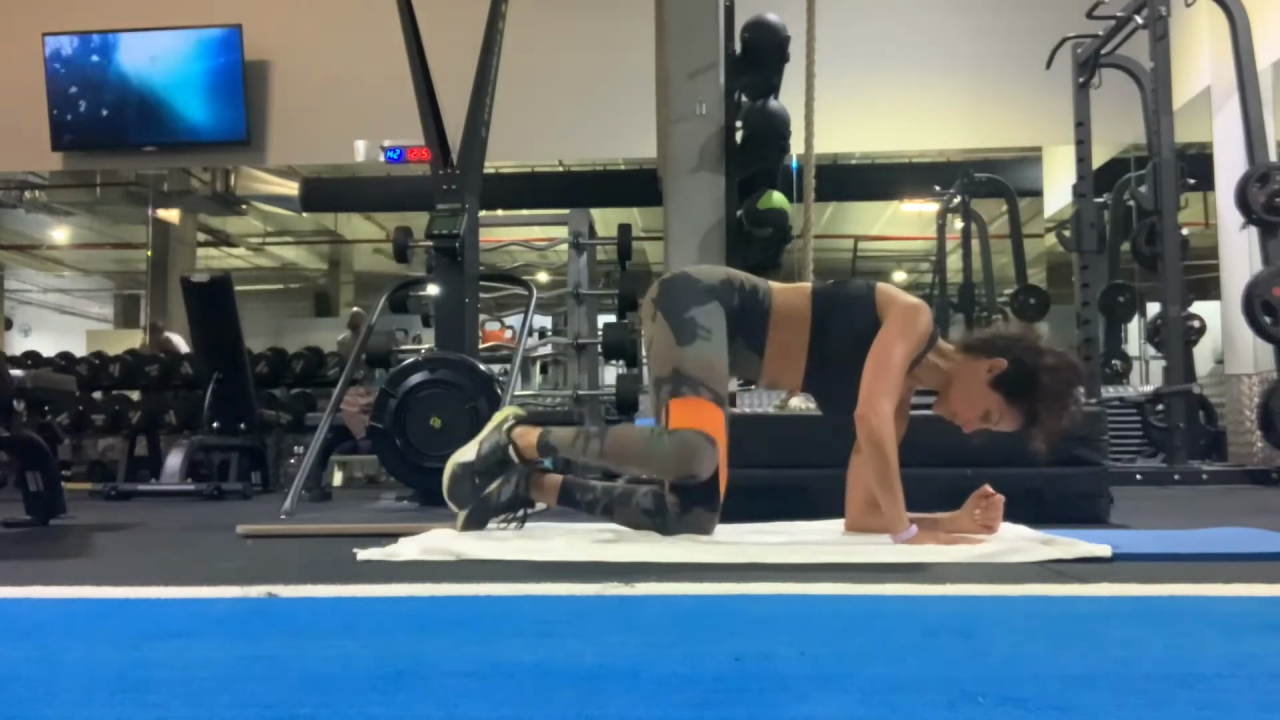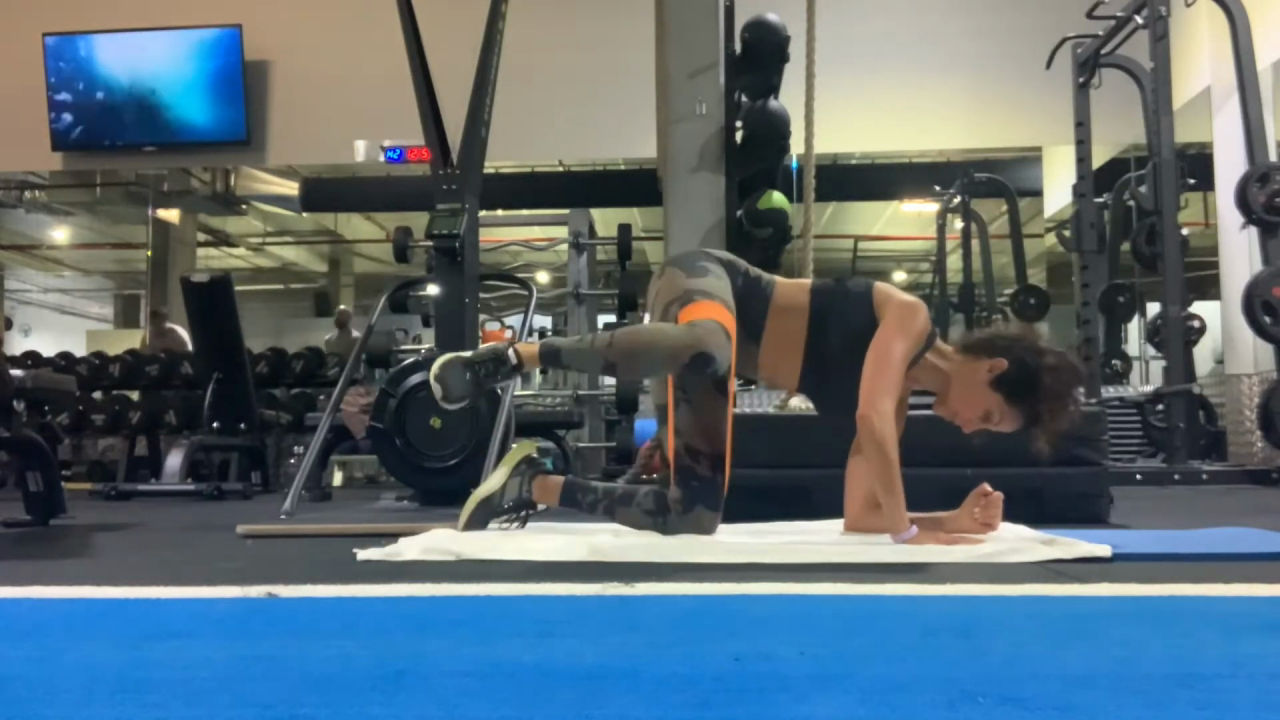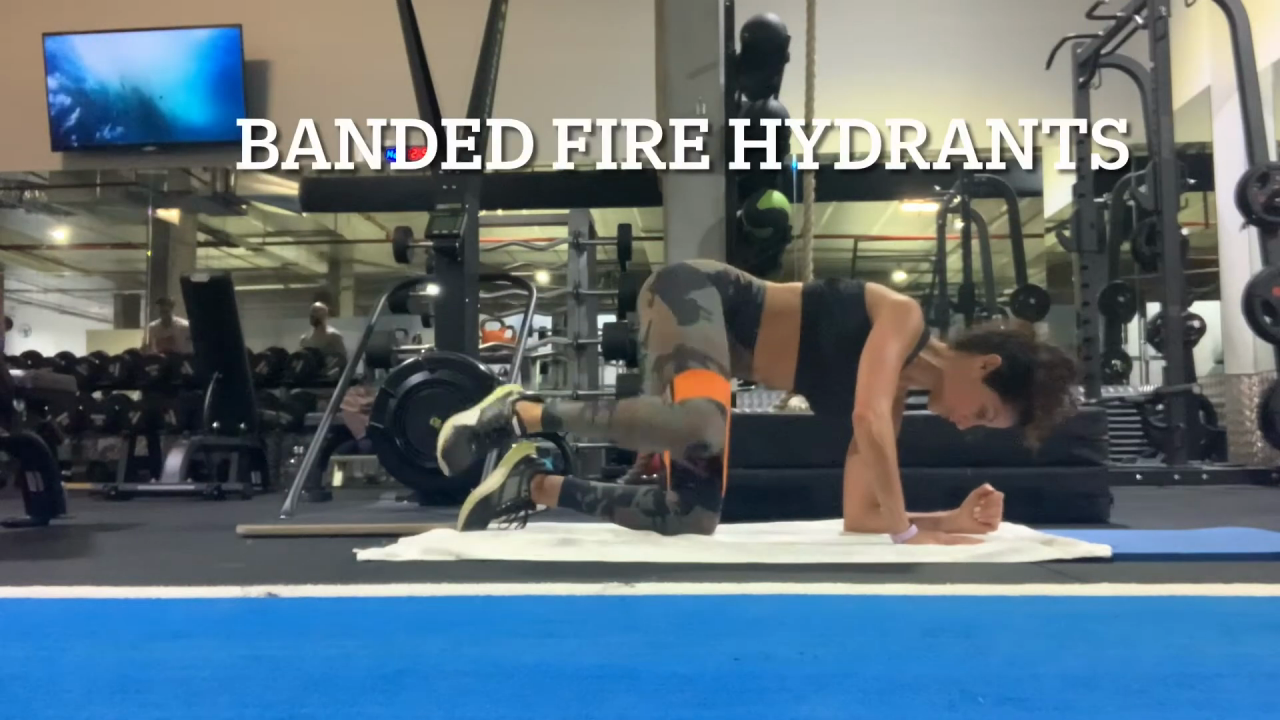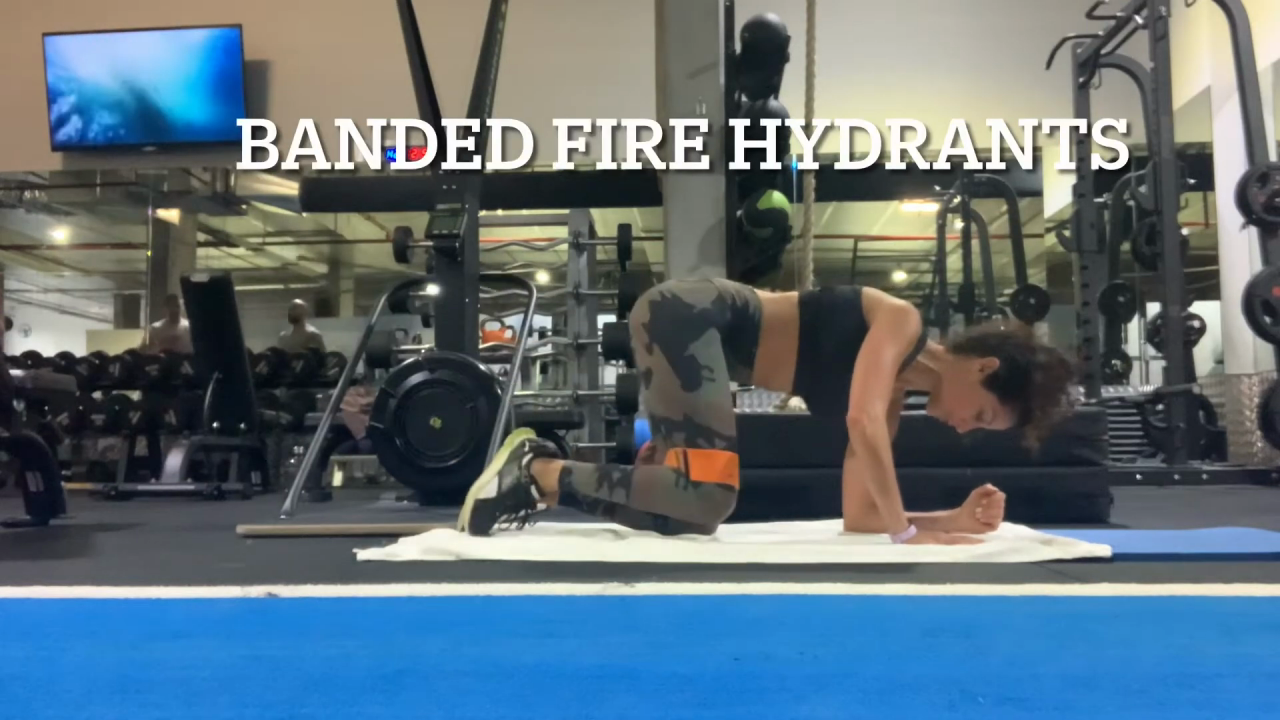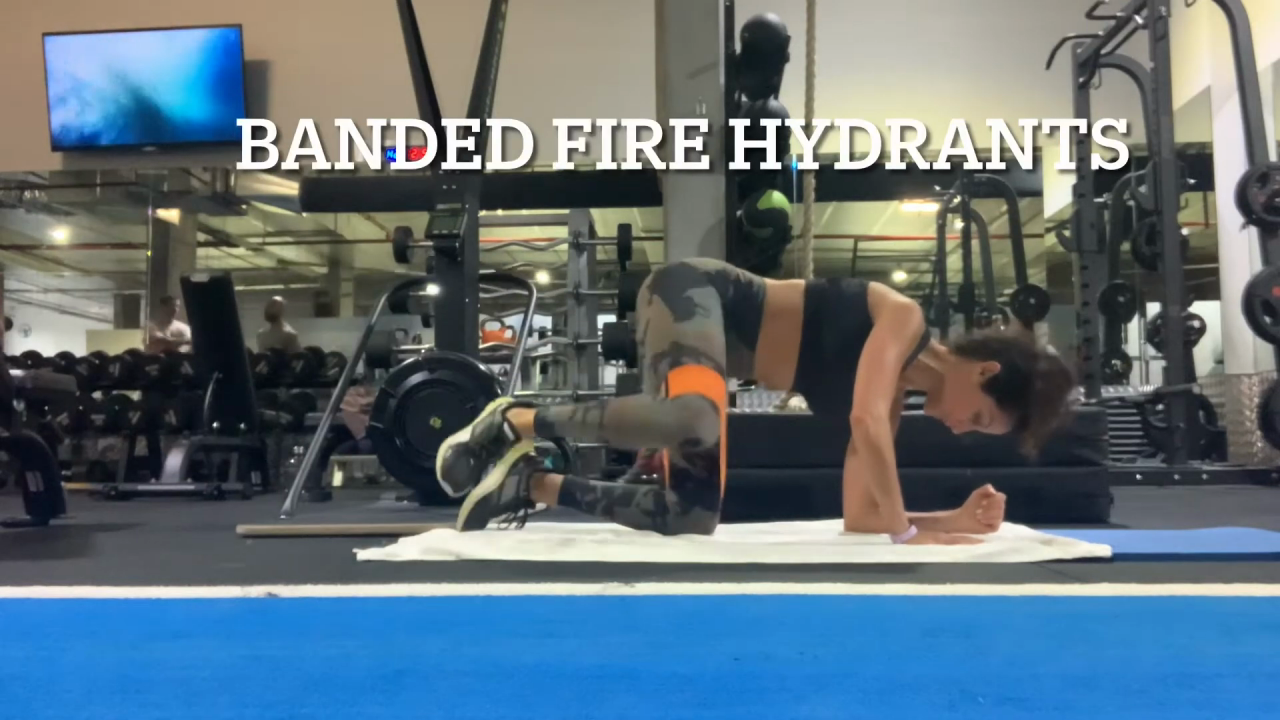
dt=0.3s
person 1, frame 1
left shoulder: (901, 395)
right shoulder: (912, 318)
left elbow: (859, 515)
right elbow: (867, 416)
left wrist: (951, 522)
right wrist: (905, 529)
left hip: (715, 335)
right hip: (701, 299)
left knee: (691, 516)
right knee: (692, 454)
left ankle: (535, 481)
right ankle: (520, 440)
person 1, frame 2
left shoulder: (903, 393)
right shoulder: (909, 317)
left elbow: (858, 516)
right elbow: (871, 417)
left wrist: (951, 521)
right wrist: (903, 529)
left hip: (716, 344)
right hip: (701, 278)
left knee: (694, 517)
right knee: (706, 349)
left ankle: (532, 483)
right ankle: (511, 357)
person 1, frame 3
left shoulder: (897, 390)
right shoulder: (903, 316)
left elbow: (858, 515)
right elbow: (868, 418)
left wrist: (951, 520)
right wrist: (905, 530)
left hip: (708, 348)
right hip: (693, 291)
left knee: (692, 517)
right knee: (701, 428)
left ankle: (533, 484)
right ankle: (515, 415)
person 1, frame 4
left shoulder: (895, 393)
right shoulder: (901, 321)
left elbow: (857, 516)
right elbow: (861, 420)
left wrist: (952, 520)
right wrist: (905, 529)
left hip: (703, 341)
right hip: (688, 317)
left knee: (696, 517)
right knee: (708, 498)
left ankle: (541, 481)
right ankle: (534, 466)
person 1, frame 5
left shoulder: (895, 391)
right shoulder: (903, 318)
left elbow: (858, 517)
right elbow: (864, 419)
left wrist: (952, 520)
right wrist: (904, 529)
left hip: (707, 330)
right hip: (695, 291)
left knee: (691, 517)
right knee: (694, 426)
left ankle: (533, 481)
right ankle: (514, 422)
